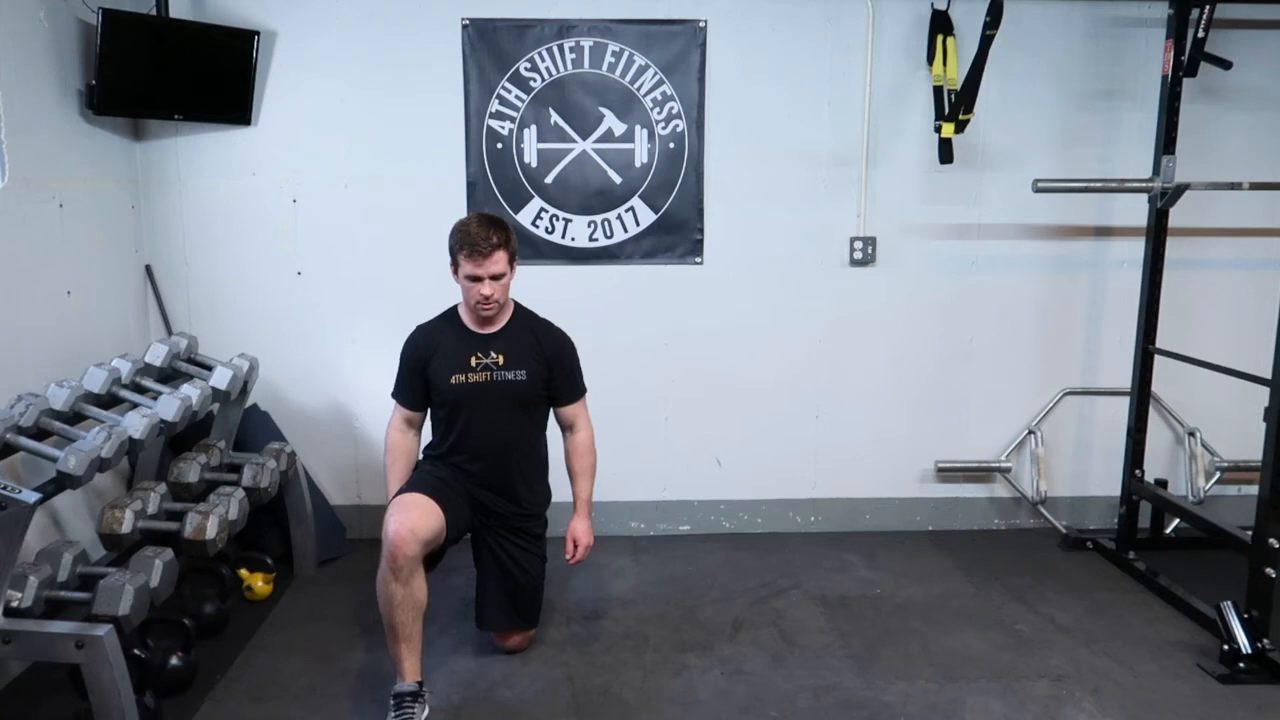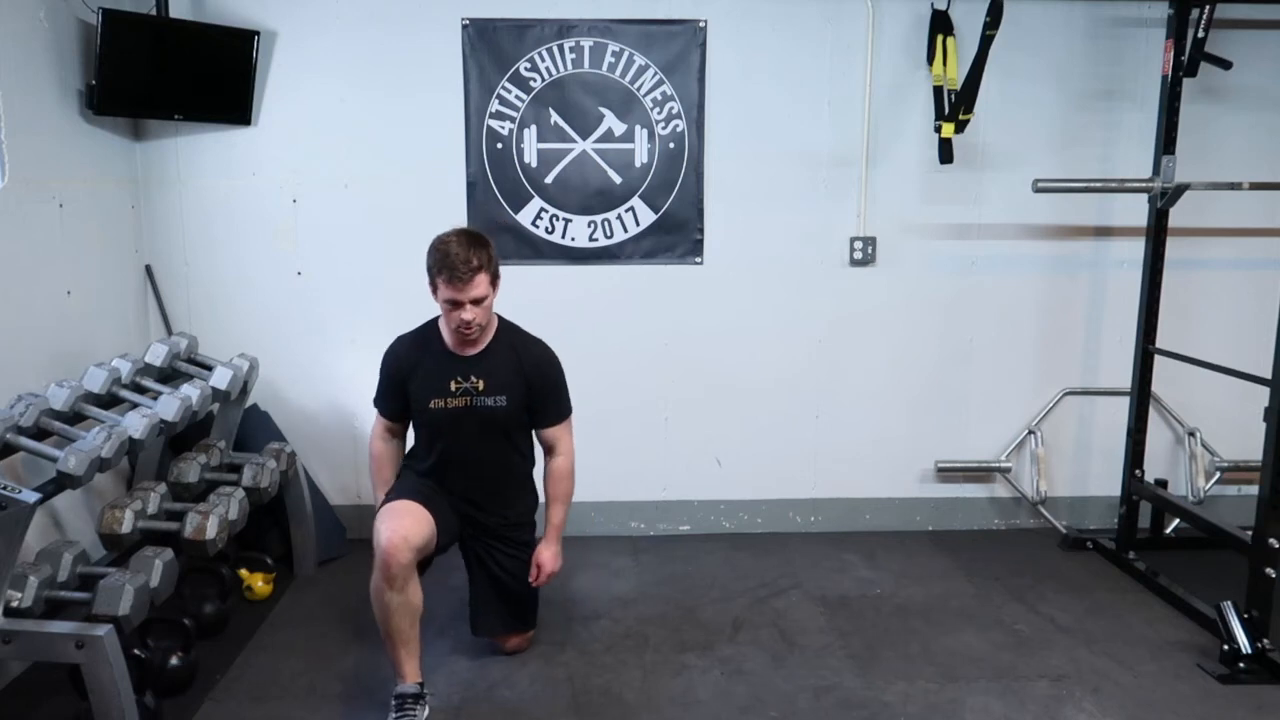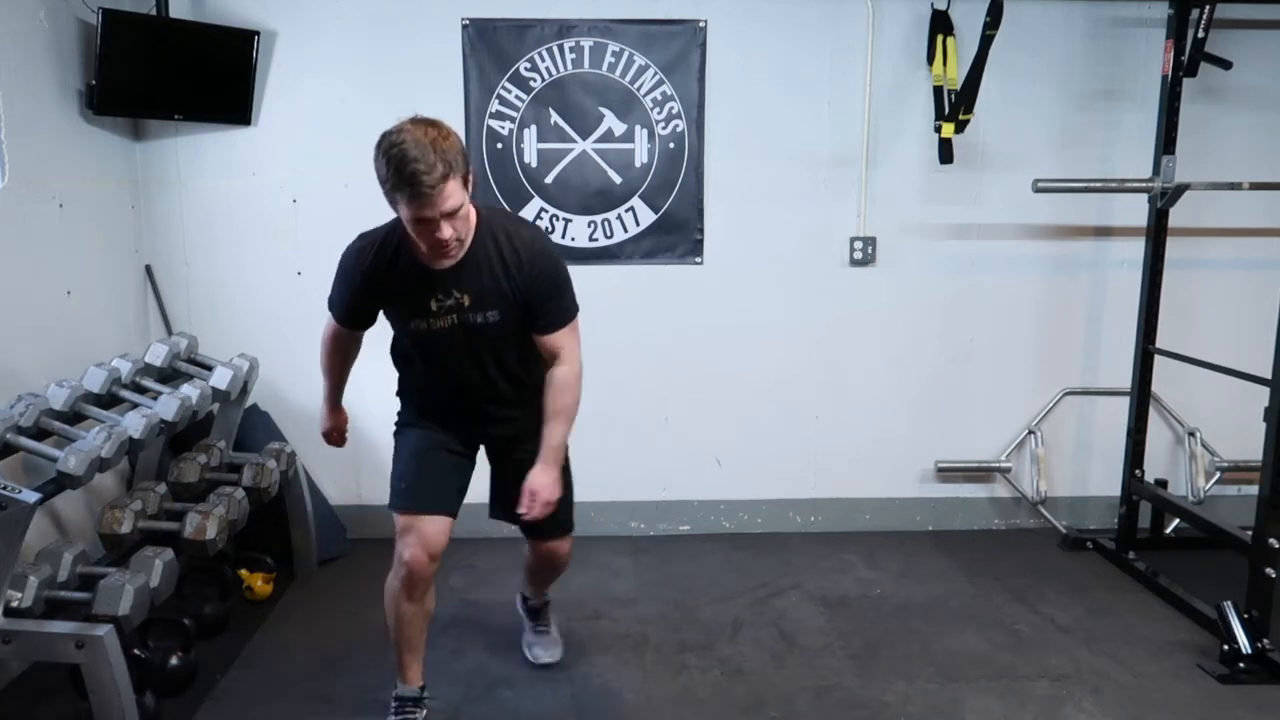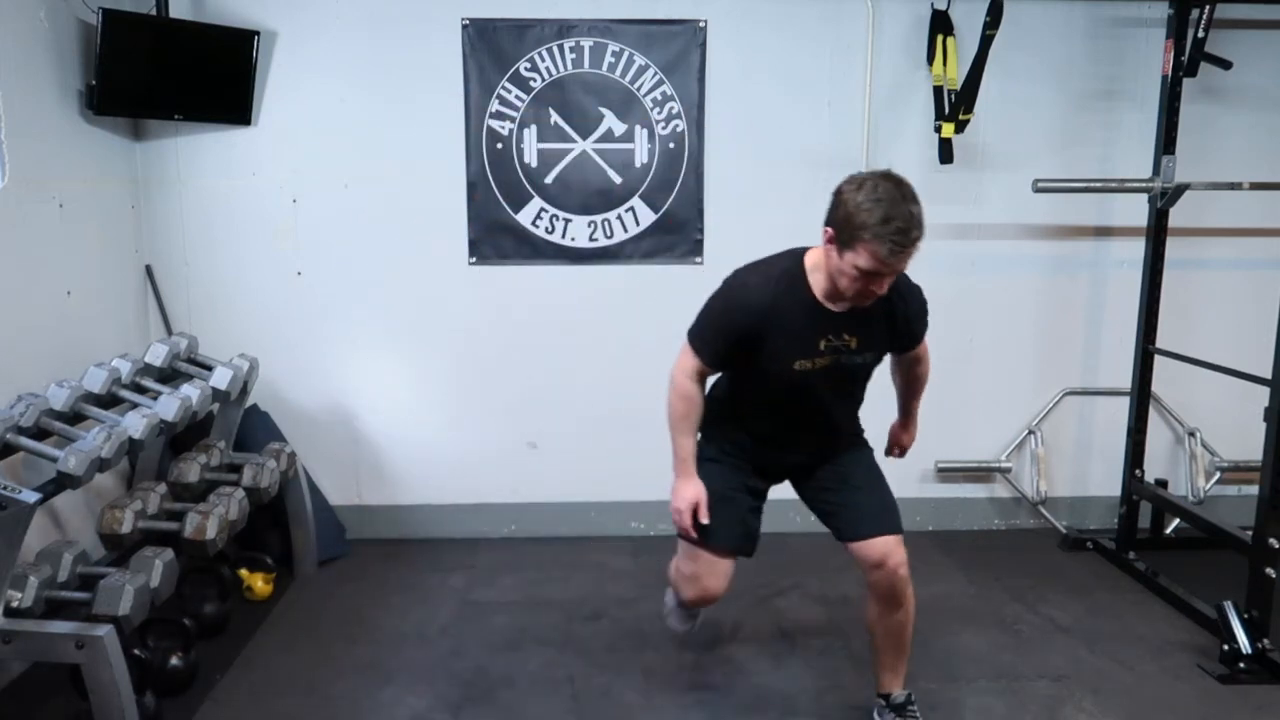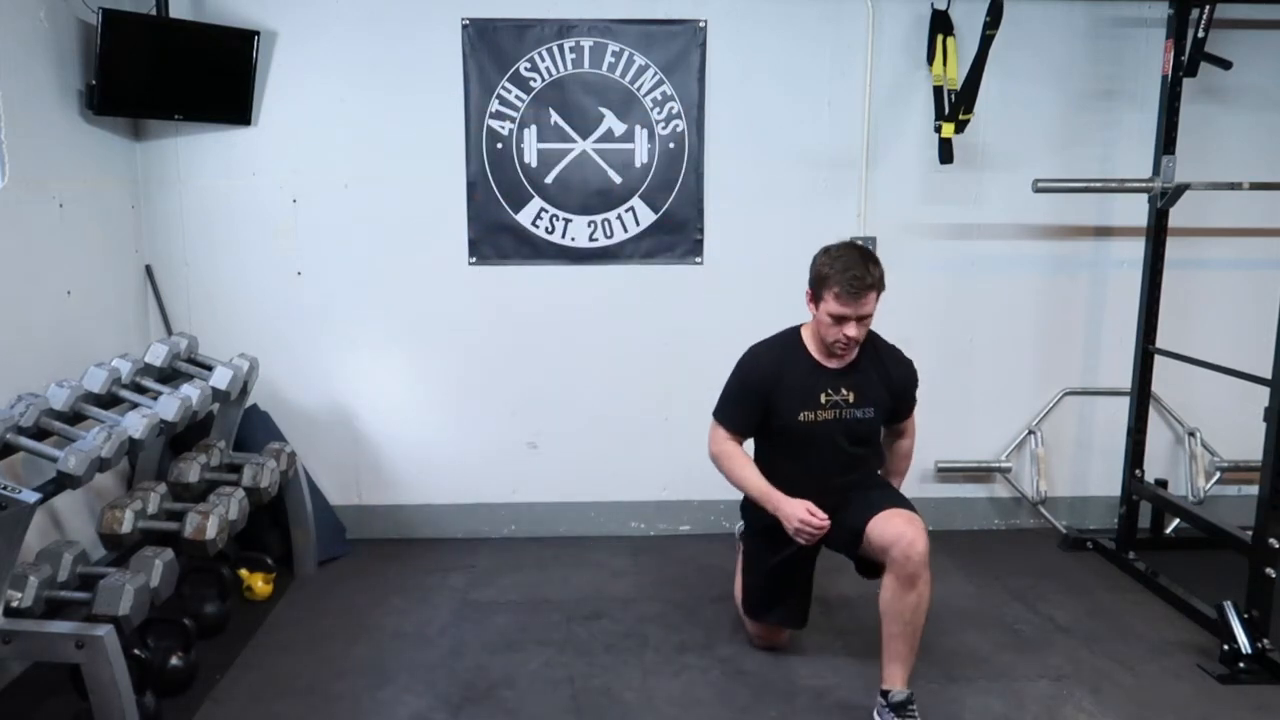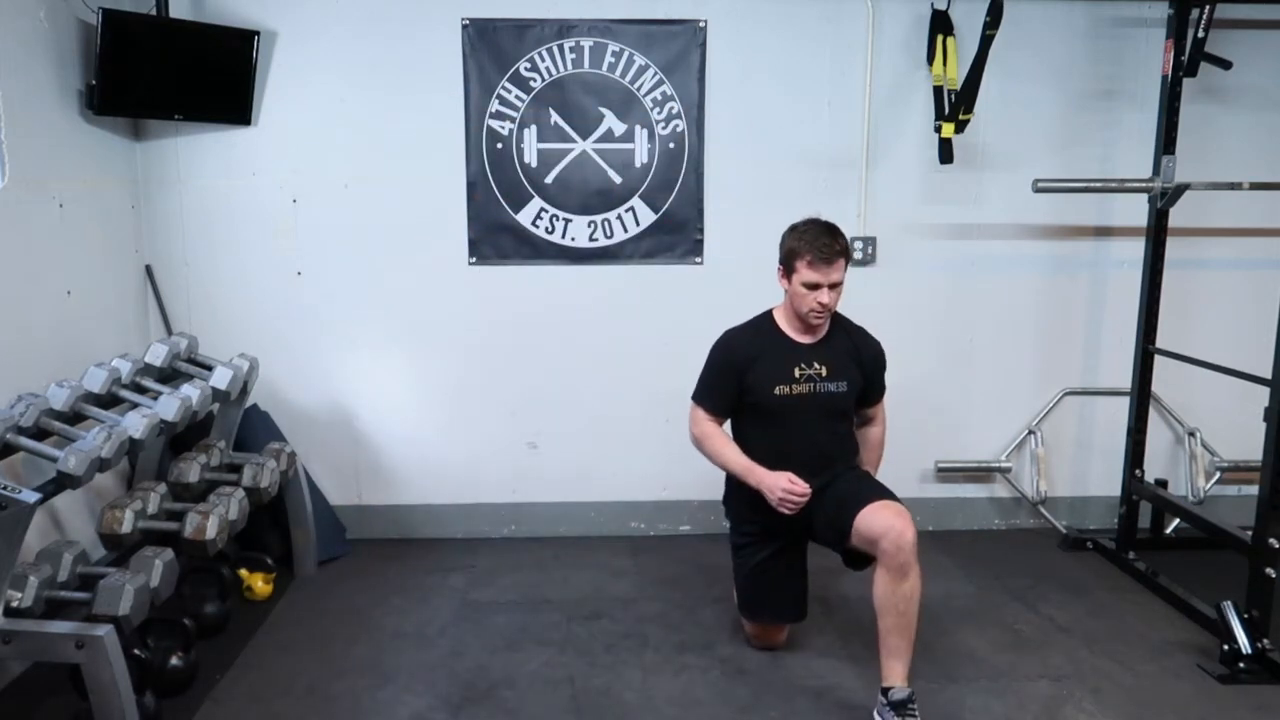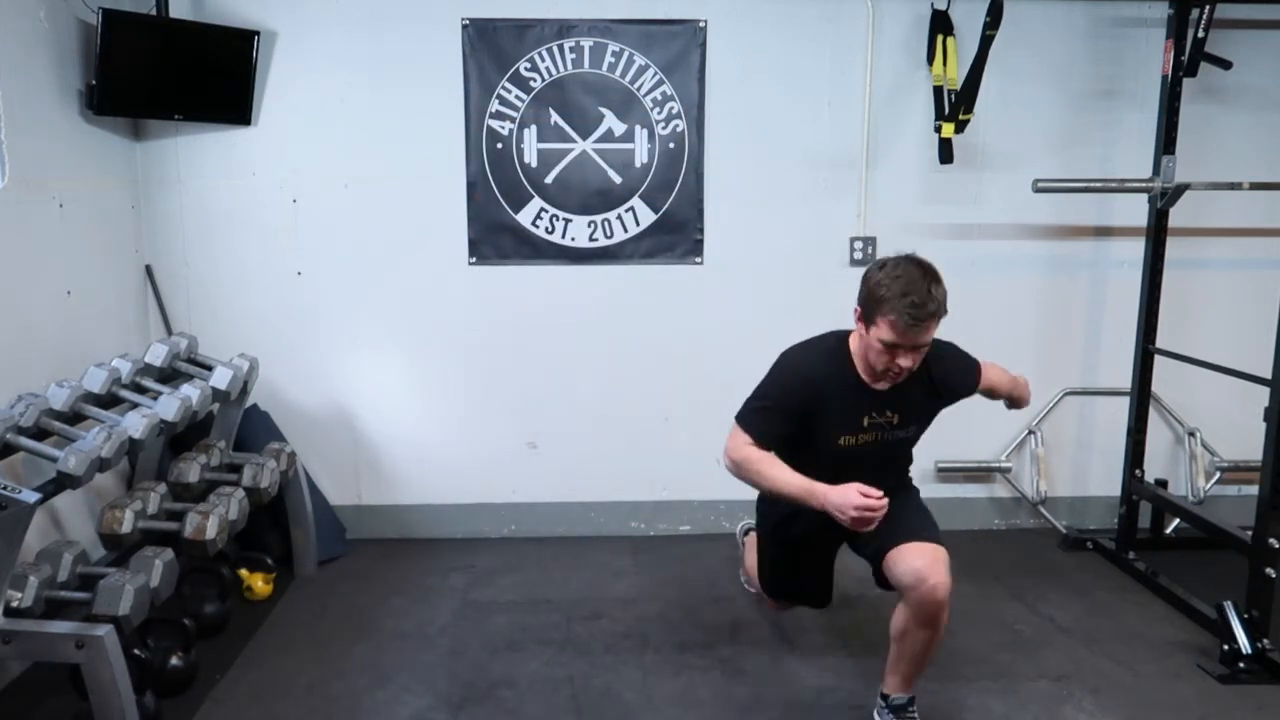
dt=0.7s
person 1, frame 1
left shoulder: (549, 342)
right shoulder: (427, 341)
left elbow: (576, 427)
right elbow: (404, 426)
left wrist: (582, 512)
right wrist: (395, 507)
left hip: (519, 499)
right hip: (447, 478)
left knee: (514, 639)
right knee: (399, 539)
left ankle: (490, 569)
person 1, frame 2
left shoulder: (533, 359)
right shoulder: (405, 355)
left elbow: (559, 450)
right elbow: (387, 435)
left wrist: (552, 538)
right wrist: (383, 513)
left hip: (506, 507)
right hip: (430, 487)
left knee: (512, 640)
right knee: (393, 547)
left ankle: (484, 566)
person 1, frame 3
left shoulder: (526, 249)
right shoulder: (369, 261)
left elbow: (563, 360)
right elbow: (341, 335)
left wrist: (549, 461)
right wrist: (332, 406)
left hip: (517, 412)
right hip: (432, 418)
left knee: (553, 547)
right knee: (417, 557)
left ankle: (534, 602)
person 1, frame 4
left shoulder: (903, 303)
right shoulder: (753, 293)
left elbow: (912, 358)
right elbow: (688, 374)
left wrist: (908, 419)
right wrist: (686, 474)
left hip: (835, 444)
right hip: (739, 444)
left knee: (888, 566)
right knee: (700, 587)
right ankle: (684, 589)
person 1, frame 5
left shoulder: (893, 367)
right shoulder: (765, 364)
left elbow: (902, 434)
right elbow: (722, 444)
left wrist: (887, 496)
right wrist: (779, 506)
left hip: (857, 493)
right hip: (780, 506)
left knee: (910, 544)
right knee: (766, 637)
right ankle: (749, 543)
person 1, frame 6
left shoulder: (861, 347)
right shoulder: (739, 346)
right elbow: (702, 426)
left wrist: (861, 495)
right wrist: (763, 479)
left hip: (835, 482)
right hip: (763, 498)
left knee: (898, 534)
right knee: (765, 636)
right ankle: (753, 572)
person 1, frame 7
left shoulder: (942, 368)
right shoulder: (805, 370)
left elbow: (995, 380)
right elbow: (739, 452)
left wrist: (1018, 390)
right wrist: (826, 496)
left hip: (885, 494)
right hip: (803, 500)
left knee: (931, 585)
right knee: (781, 596)
right ankle: (755, 540)
